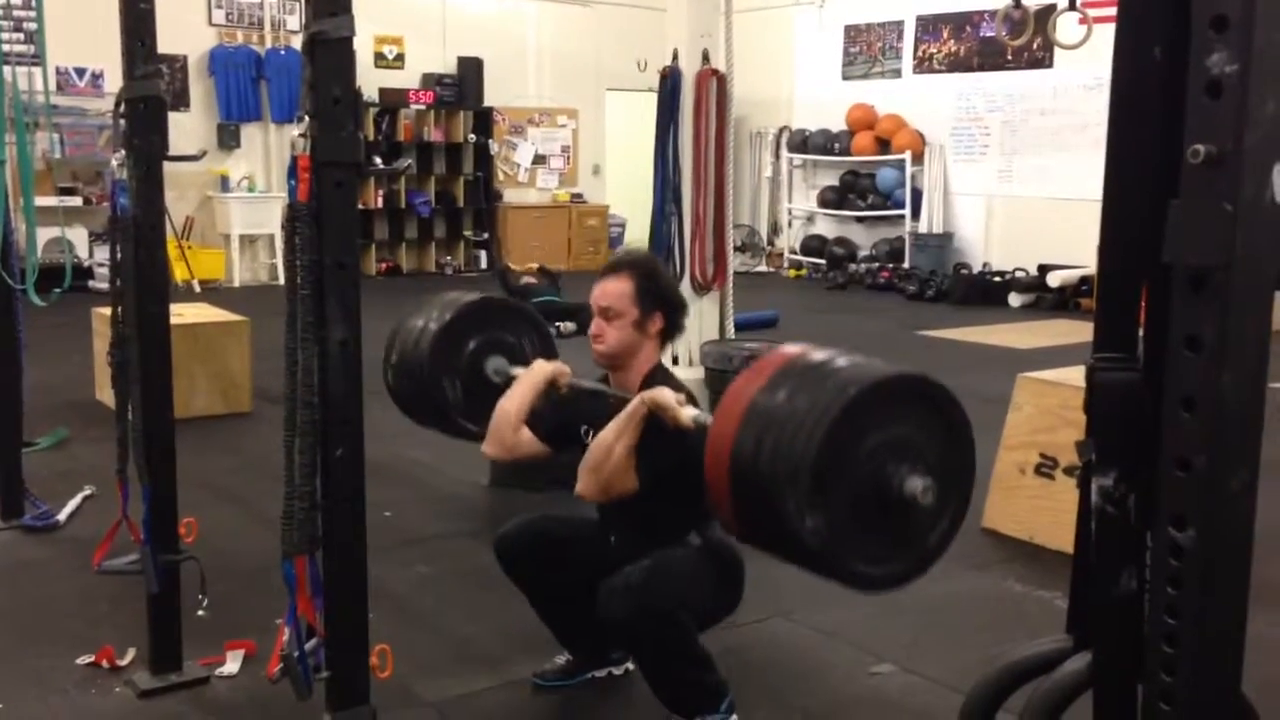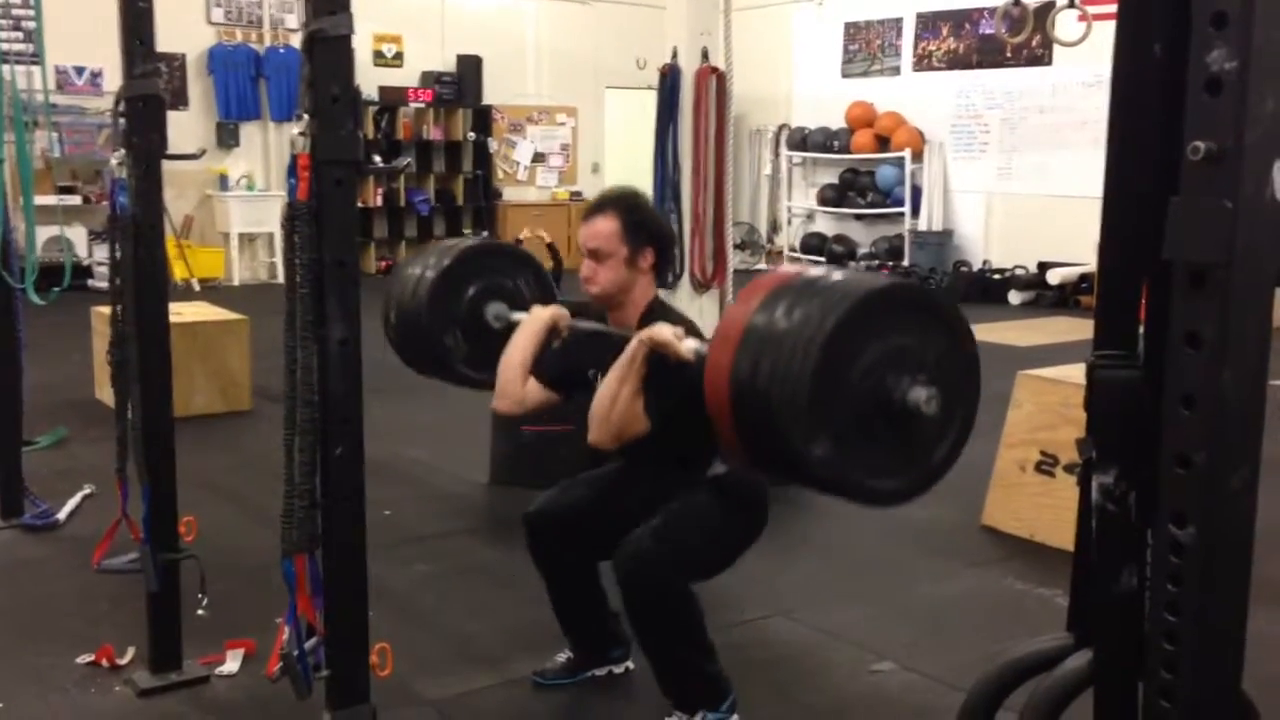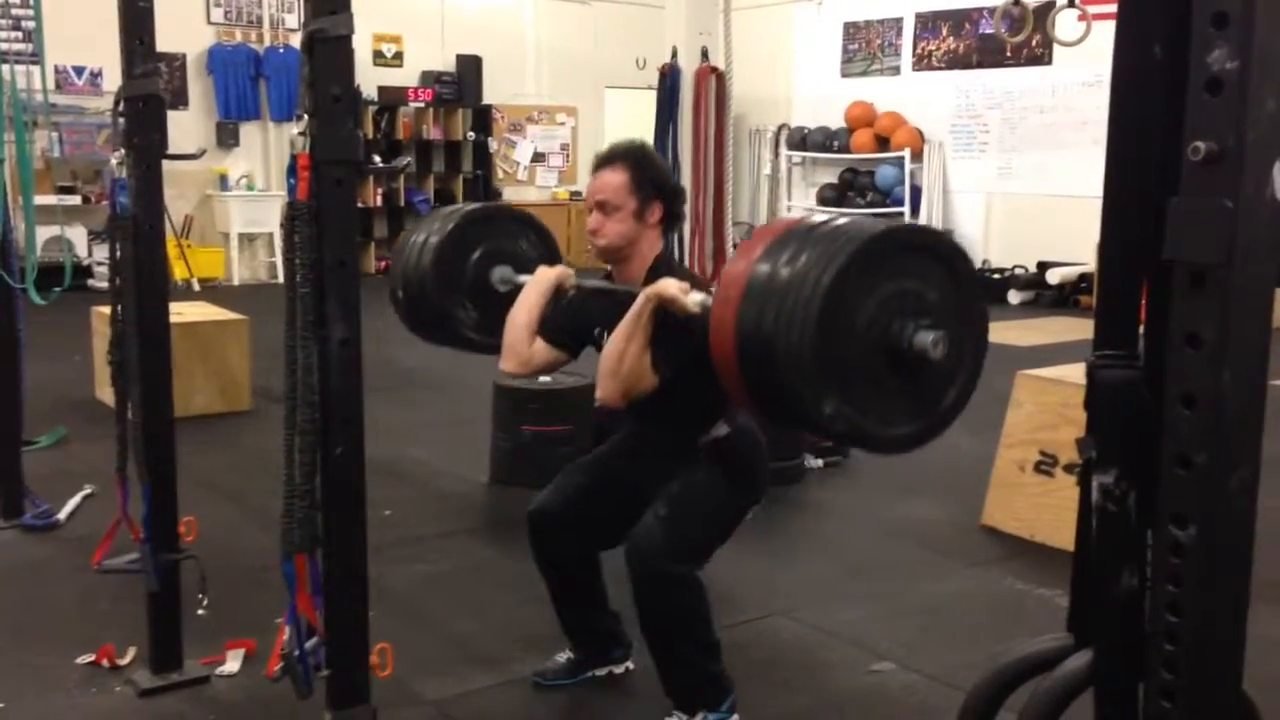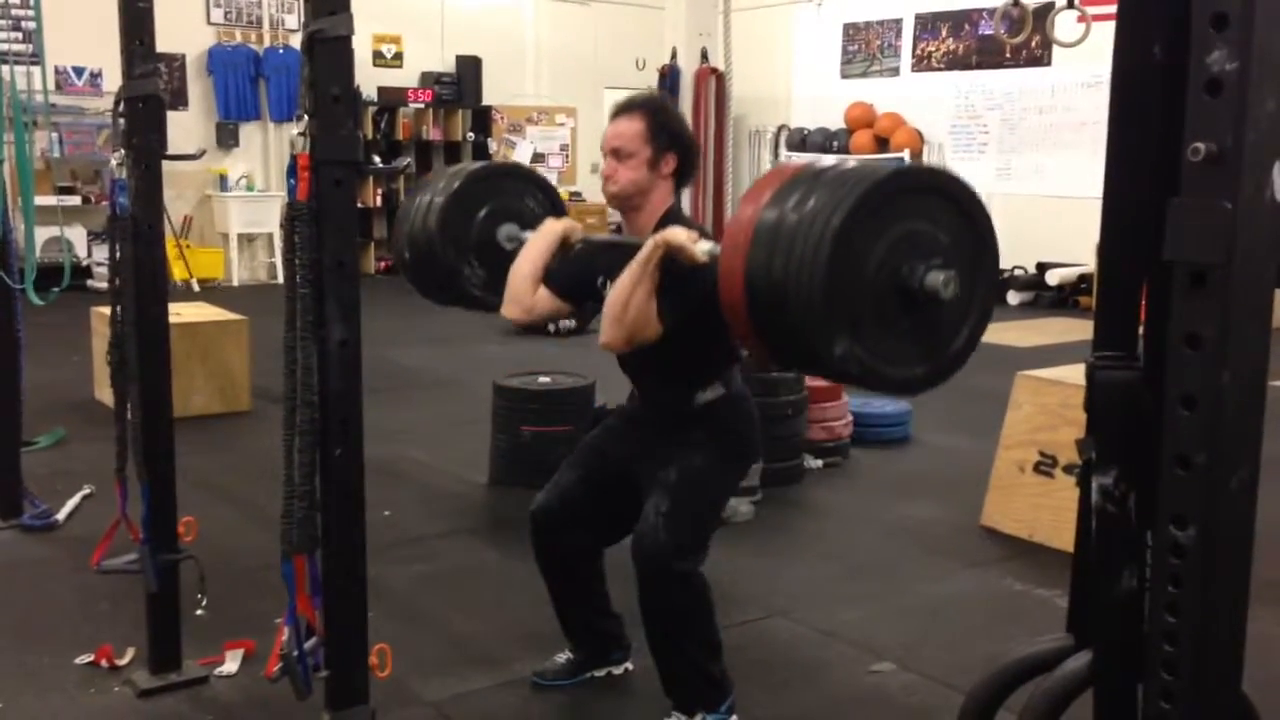
dt=0.3s
person 1, frame 1
left shoulder: (670, 415)
right shoulder: (589, 402)
left elbow: (592, 488)
right elbow: (499, 445)
left wrist: (638, 412)
right wrist: (539, 375)
left hip: (697, 565)
left knee: (631, 598)
right knee: (520, 544)
right ankle: (600, 651)
person 1, frame 2
left shoulder: (673, 346)
right shoulder: (591, 341)
left elbow: (604, 435)
right elbow: (509, 399)
left wrist: (641, 346)
right wrist: (539, 319)
left hip: (719, 493)
left knee: (643, 559)
right knee: (550, 522)
right ankle: (601, 647)
person 1, frame 3
left shoulder: (679, 302)
right shoulder: (595, 297)
left elbow: (613, 390)
right elbow: (516, 360)
left wrist: (649, 302)
right wrist: (544, 280)
left hip: (716, 456)
right hip: (649, 443)
left knee: (655, 550)
right knee: (552, 518)
right ankle: (601, 649)
person 1, frame 4
left shoulder: (686, 256)
right shoulder: (602, 253)
left elbow: (616, 335)
right elbow: (518, 308)
left wrist: (656, 249)
right wrist: (549, 232)
left hip: (707, 426)
right hip: (644, 415)
left knee: (660, 547)
right knee: (556, 517)
right ankle: (600, 648)
